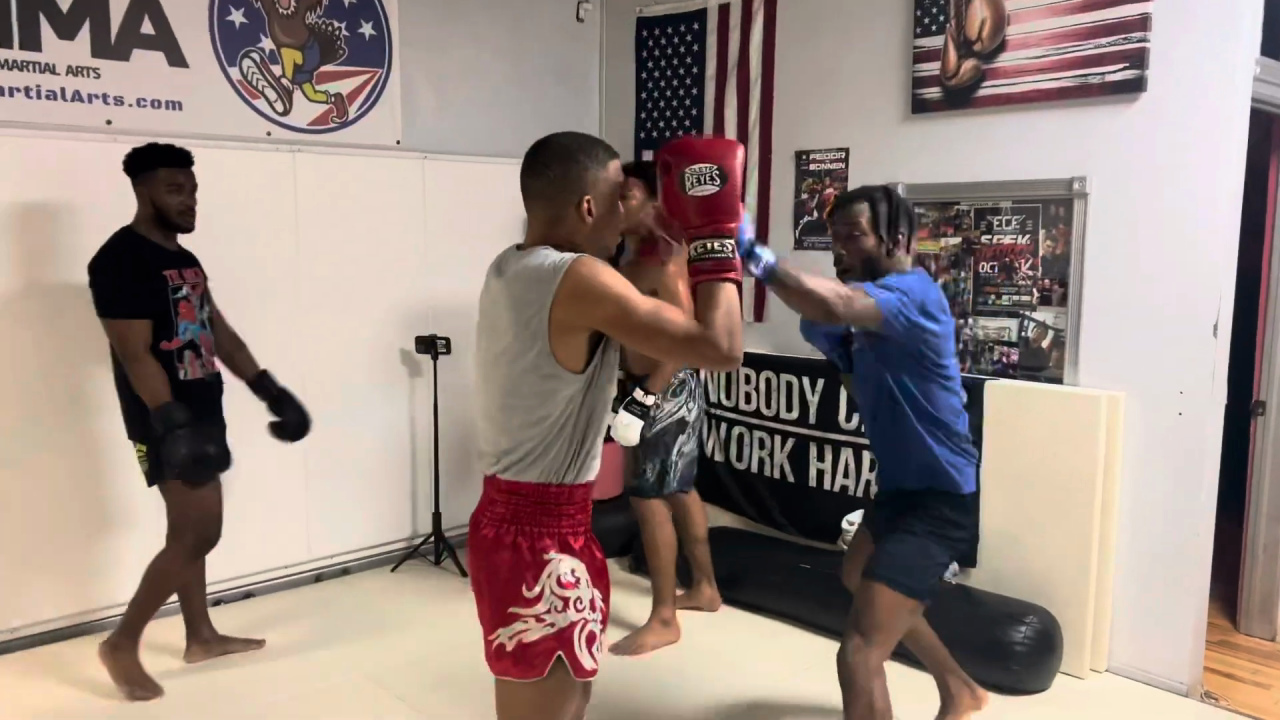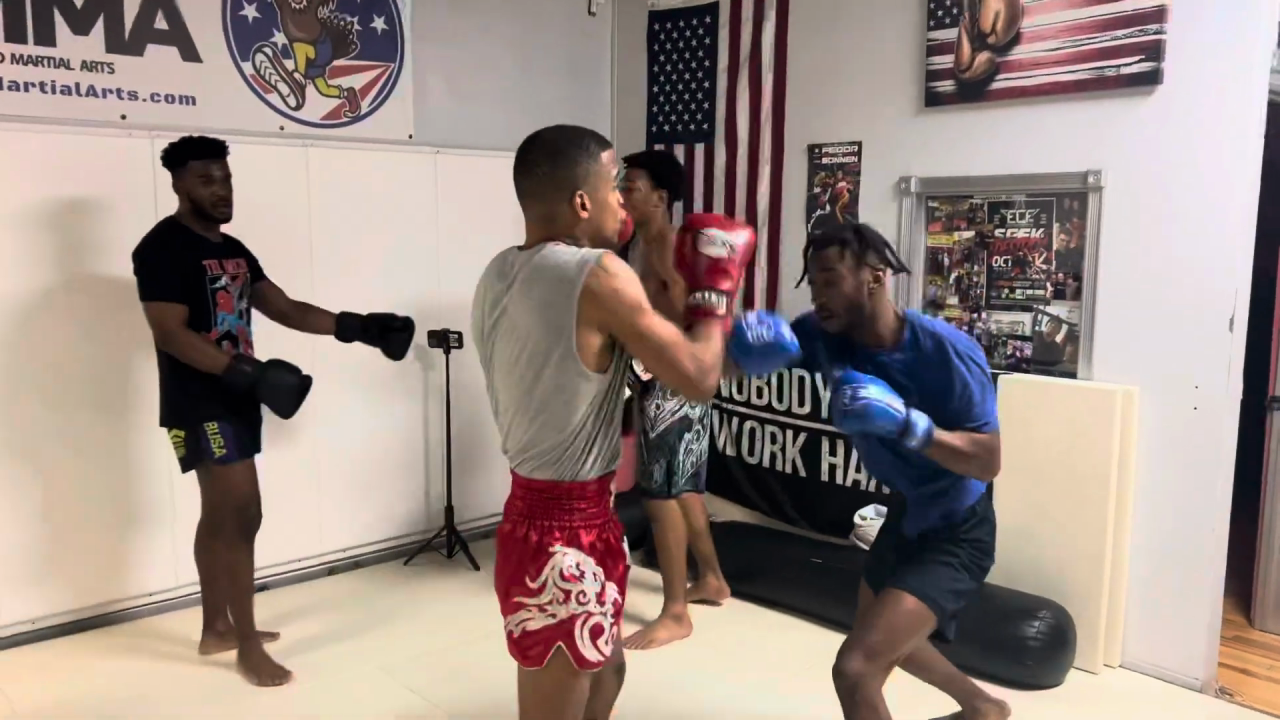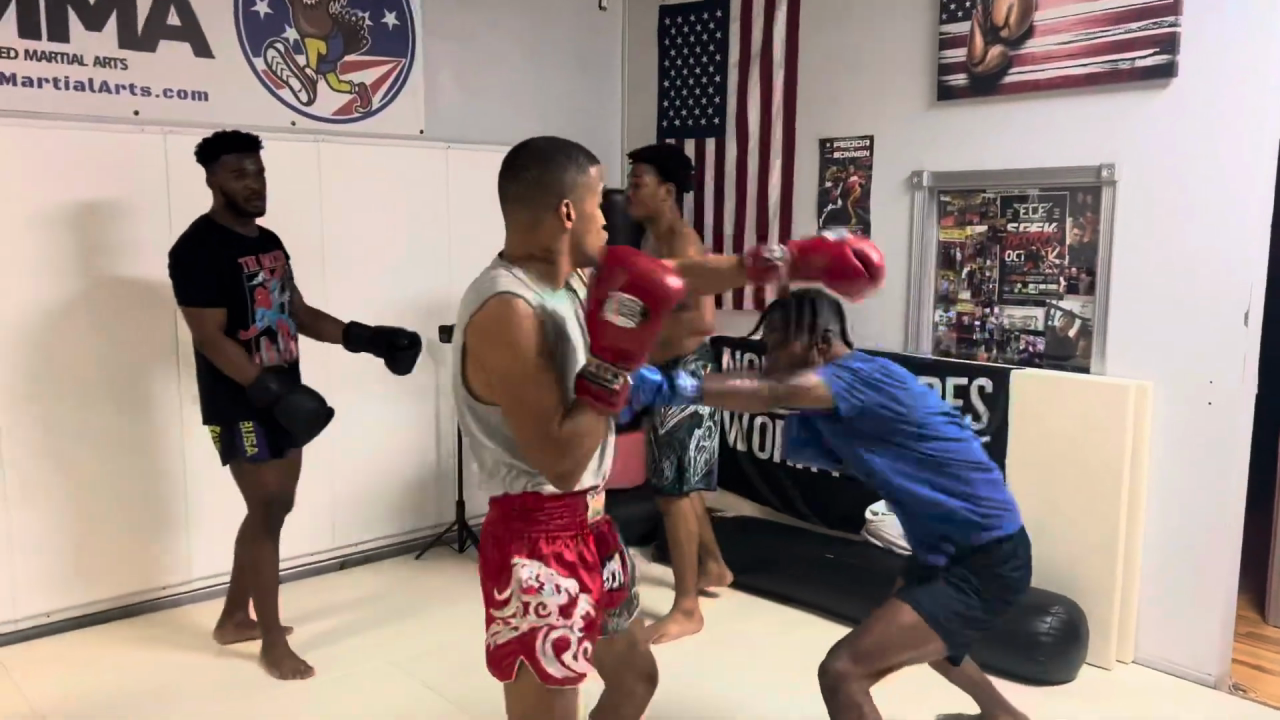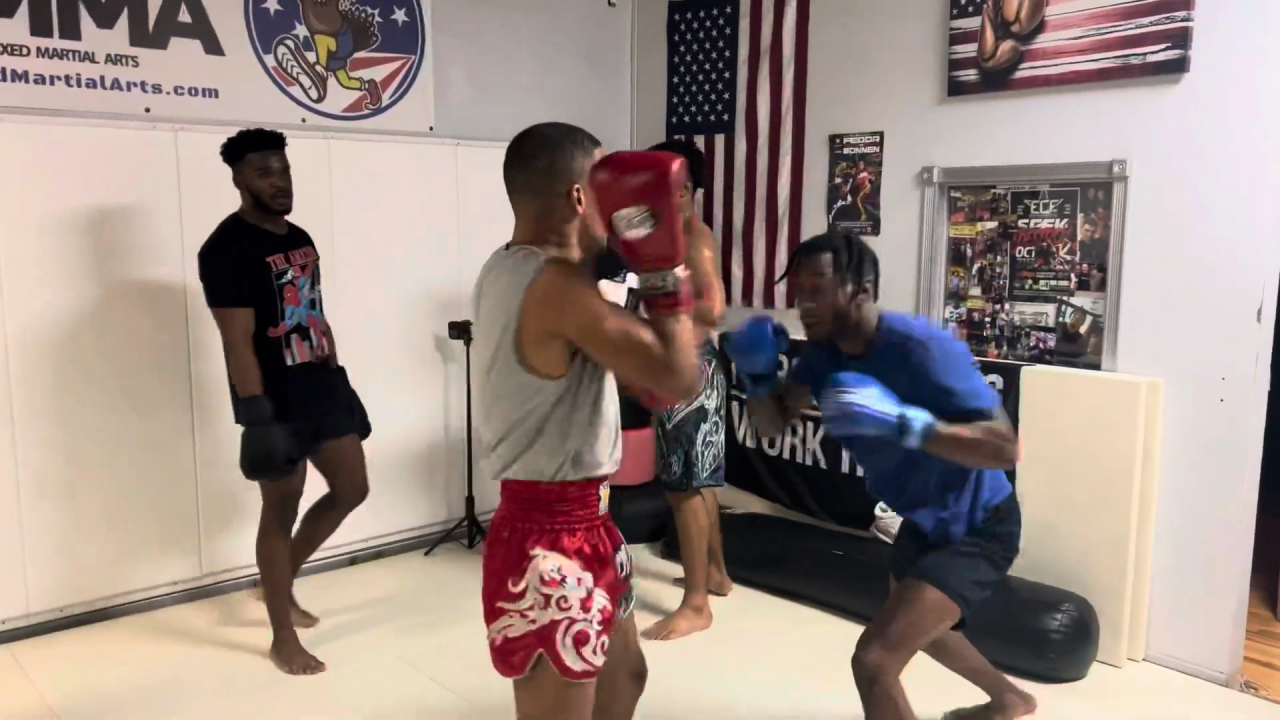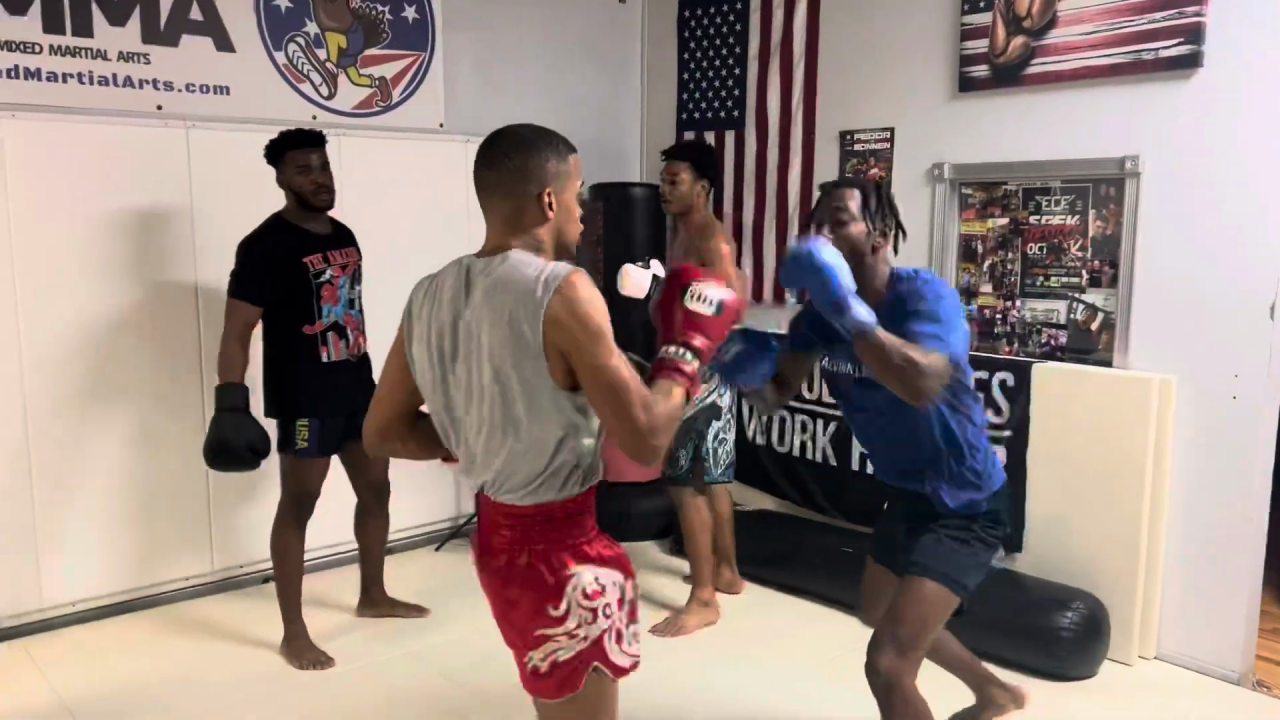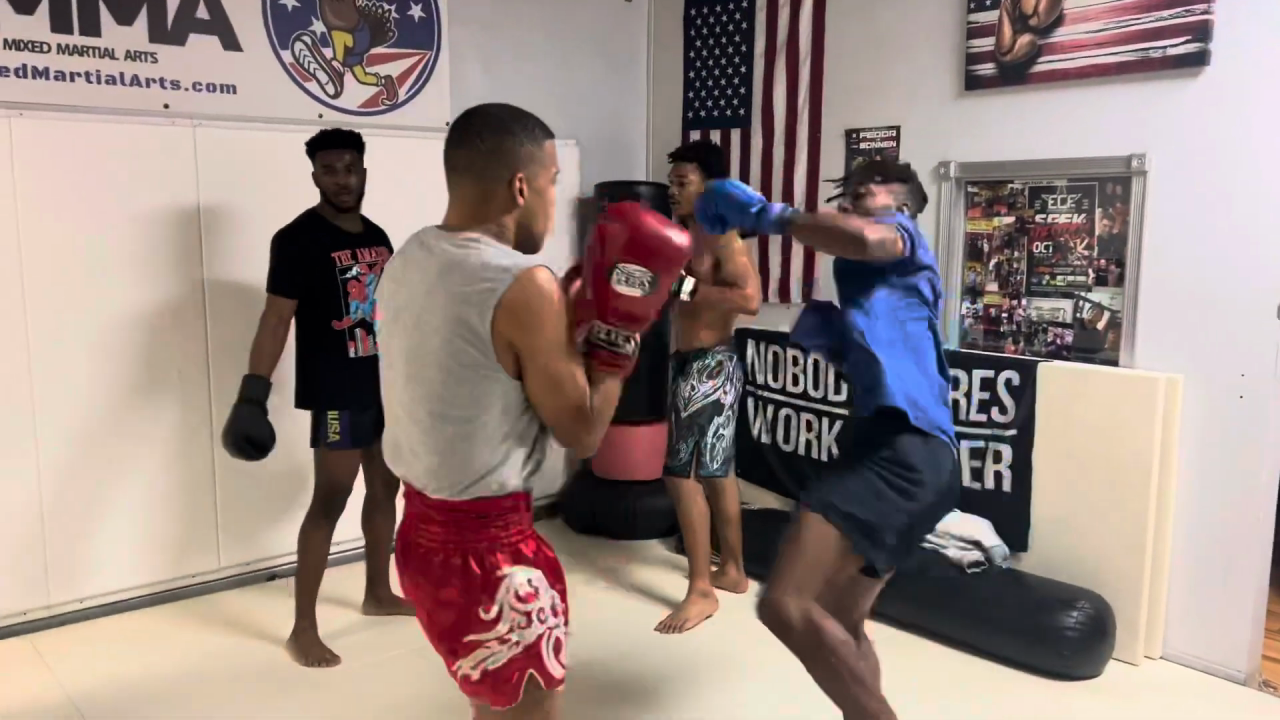
dt=0.2s
person 1, frame 1
left shoulder: (508, 271)
right shoulder: (581, 280)
right elbow: (721, 348)
right wrist: (713, 232)
left hip: (513, 516)
right hip: (544, 536)
person 1, frame 2
left shoulder: (501, 273)
right shoulder: (596, 277)
right elbow: (700, 380)
right wrist: (714, 285)
left hip: (566, 515)
right hip: (561, 530)
person 1, frame 3
left shoulder: (557, 281)
right shoulder: (503, 310)
left elbow: (657, 282)
right elbow: (561, 462)
right wrist: (615, 364)
left hip: (586, 529)
right hip: (539, 546)
person 1, frame 4
left shoulder: (503, 272)
right shoulder: (553, 282)
right elbow: (674, 383)
right wrist: (662, 264)
left hip: (552, 517)
right hip: (550, 540)
person 1, frame 5
left shoulder: (430, 294)
right shoulder: (561, 291)
left elbow: (382, 435)
right elbow: (646, 442)
right wrist: (687, 346)
left hip: (499, 531)
right hip: (556, 547)
person 1, frame 6
left shoulder: (409, 260)
right shoulder: (522, 284)
right elbow: (582, 433)
left wrist: (574, 311)
right wrist: (624, 320)
left hip: (425, 527)
right hip: (485, 544)
person 2, frame 1
left shoulder: (184, 259)
right shoulder: (120, 260)
left elbow: (219, 333)
right elbow: (135, 353)
left wrist: (270, 389)
right wrist: (175, 424)
left hip: (199, 414)
right hip: (165, 421)
left knee: (197, 530)
right knee: (195, 533)
left ankle: (201, 634)
right ankle: (122, 643)
person 2, frame 2
left shoulder: (233, 250)
right shoulder: (162, 248)
left elbow: (285, 308)
right elbow: (170, 332)
left wrist: (358, 326)
right wrist: (248, 372)
left hip: (236, 398)
right hip: (202, 407)
left knee: (221, 516)
right knee: (242, 518)
left ankle: (217, 626)
right ankle: (249, 647)
person 2, frame 3
left shoulder: (268, 242)
right shoulder: (198, 249)
left elbow: (297, 313)
right elbow: (210, 338)
left wrist: (365, 337)
right wrist: (274, 390)
left hip: (283, 396)
right hip: (242, 406)
left knee: (267, 510)
right knee: (268, 514)
left ankle: (235, 617)
right ankle: (272, 642)
person 2, frame 4
left shoulder: (300, 239)
right shoulder: (227, 248)
right elbow: (238, 341)
left wrist: (342, 380)
right wrist: (259, 415)
left hip: (326, 391)
right hip: (276, 402)
left knee: (352, 489)
right knee: (281, 510)
left ankle: (279, 579)
right ankle: (282, 637)
person 2, frame 5
left shoulder: (344, 237)
right shoulder: (266, 246)
right elbow: (239, 330)
right wrist: (230, 405)
left hip: (360, 389)
right hip: (305, 399)
left knee: (377, 491)
right knee: (298, 507)
left ankle: (373, 595)
right ankle: (293, 633)
person 2, frame 6
left shoulder: (378, 236)
right shoulder: (298, 240)
right elbow: (276, 321)
right wrist: (252, 395)
left hip: (386, 385)
right hip: (334, 393)
left knee: (386, 488)
right knee: (330, 500)
left ankle: (379, 593)
right ankle: (304, 629)
person 3, frame 1
left shoulder: (913, 293)
right shoulder: (877, 301)
left elbow: (840, 304)
left wrist: (756, 257)
right wrist: (830, 341)
left hip: (942, 500)
right hip: (902, 486)
left knee: (859, 654)
right knee: (860, 585)
person 3, frame 2
left shoulder: (946, 350)
right shoulder: (830, 333)
left elbow: (984, 460)
left wrist: (906, 423)
left hip: (956, 532)
right hip: (906, 523)
left knee: (856, 667)
right knee: (892, 637)
person 3, frame 3
left shoulder: (857, 377)
right shoulder: (855, 380)
left elbow: (776, 396)
left wrist: (676, 386)
right wrist: (810, 446)
left hip: (986, 562)
right hip: (953, 549)
left knee: (843, 672)
right knee: (908, 639)
person 3, frame 4
left shoulder: (922, 347)
right shoulder: (823, 355)
left elbow: (1001, 447)
right elbow: (768, 425)
left wrist: (904, 423)
right wrist: (756, 371)
left hip: (977, 527)
right hip: (925, 519)
left knee: (875, 660)
right knee: (922, 622)
person 3, frame 5
left shoulder: (928, 295)
right shoulder: (822, 317)
left elbow: (925, 386)
right elbow: (771, 392)
left wrist: (854, 312)
right wrist: (750, 369)
left hip: (966, 507)
right hip: (912, 496)
left knee: (887, 663)
right knee: (881, 608)
person 3, frame 6
left shoulder: (902, 234)
left elbow: (861, 236)
left wrist: (766, 214)
right wrist: (834, 335)
left hip: (900, 450)
right hip: (918, 456)
left knee: (783, 607)
right knee: (838, 613)
person 4, frame 1
left shoulder: (664, 258)
right shoulder: (633, 253)
left wrist: (644, 396)
right wrist: (628, 384)
left hip: (671, 388)
right hip: (652, 387)
left knee: (649, 498)
right knee: (680, 490)
left ankle: (663, 620)
right ankle: (704, 588)
person 4, frame 2
left shoulder: (669, 249)
right shoulder: (640, 245)
left wrist: (643, 373)
right wrist: (637, 369)
left hip: (674, 386)
right hip: (660, 383)
left knee: (660, 496)
right knee: (682, 489)
left ankle: (675, 615)
right ankle: (712, 580)
person 4, frame 3
left shoulder: (681, 244)
right shoulder: (652, 239)
left elbow: (703, 320)
left hip: (684, 375)
right hip: (669, 374)
left knee: (673, 493)
right knee: (685, 485)
left ankle: (686, 609)
right ankle: (713, 566)
person 4, frame 4
left shoulder: (696, 239)
left elbow: (709, 314)
left hip: (692, 371)
left knee: (683, 488)
right knee: (696, 482)
left ankle: (695, 606)
right ankle: (715, 571)
person 4, frame 5
left shoulder: (714, 238)
right shoulder: (682, 232)
left hip: (705, 369)
left knee: (685, 483)
right knee: (709, 476)
left ankle: (703, 600)
right ankle: (726, 570)
person 4, frame 6
left shoulder: (725, 235)
right shoulder: (685, 232)
left elbow: (748, 299)
left wrist: (686, 285)
left hip: (710, 366)
right hip: (692, 363)
left knee: (682, 475)
right knee: (717, 471)
left ankle: (701, 591)
right ankle: (732, 569)
